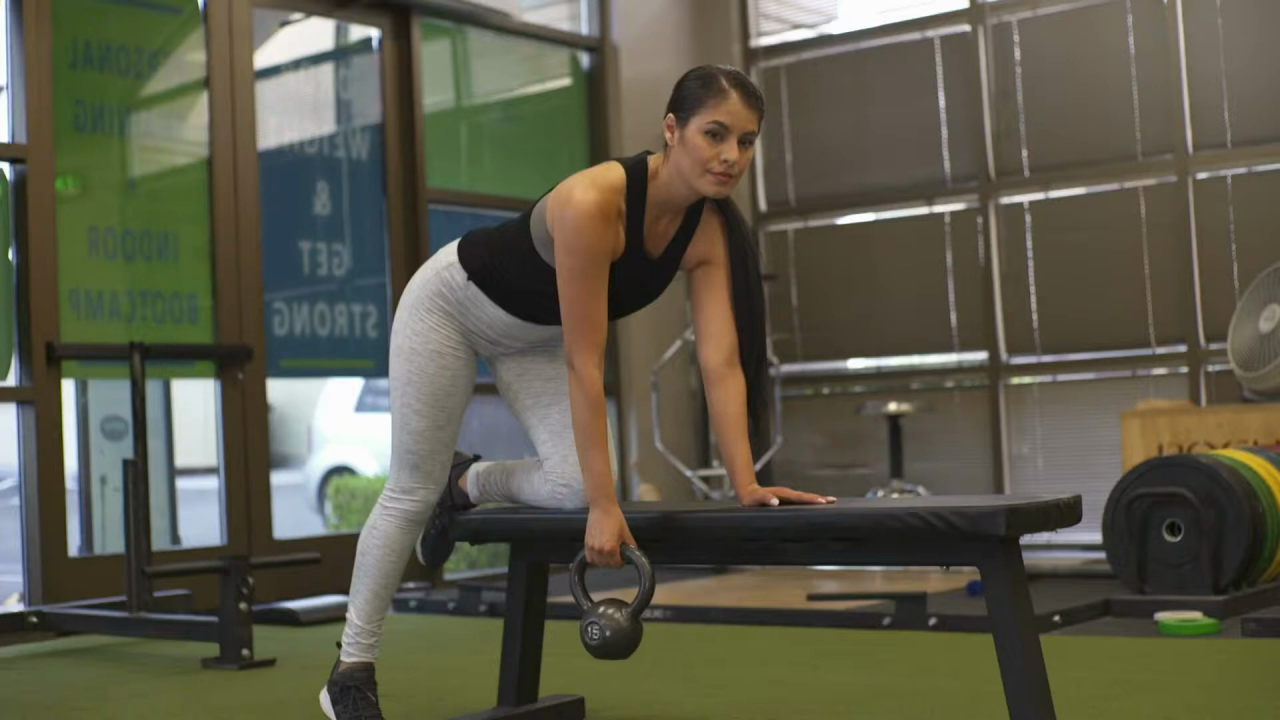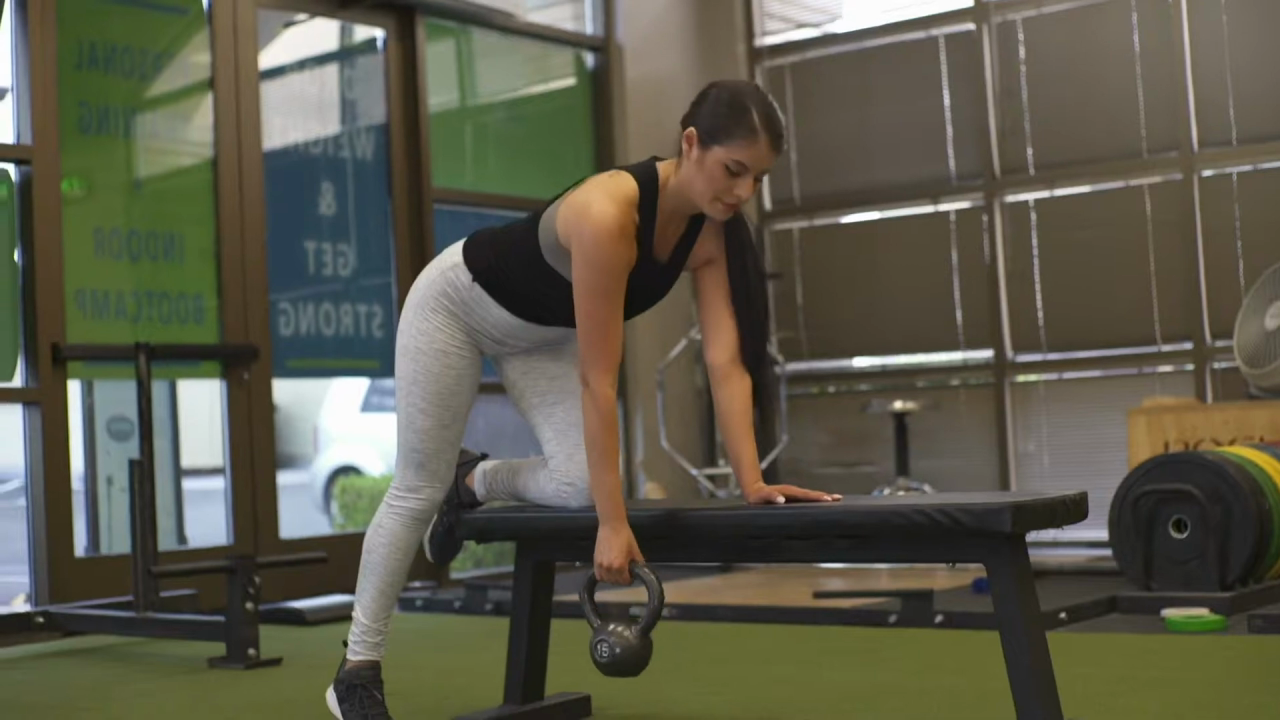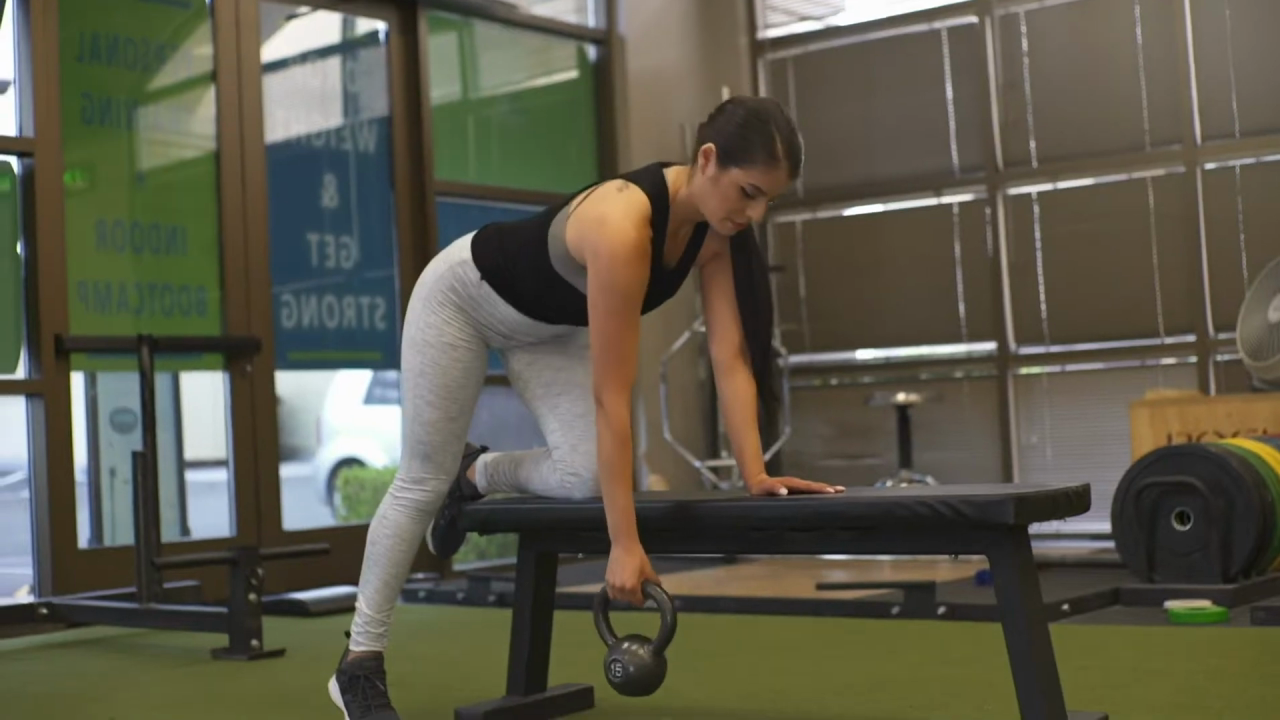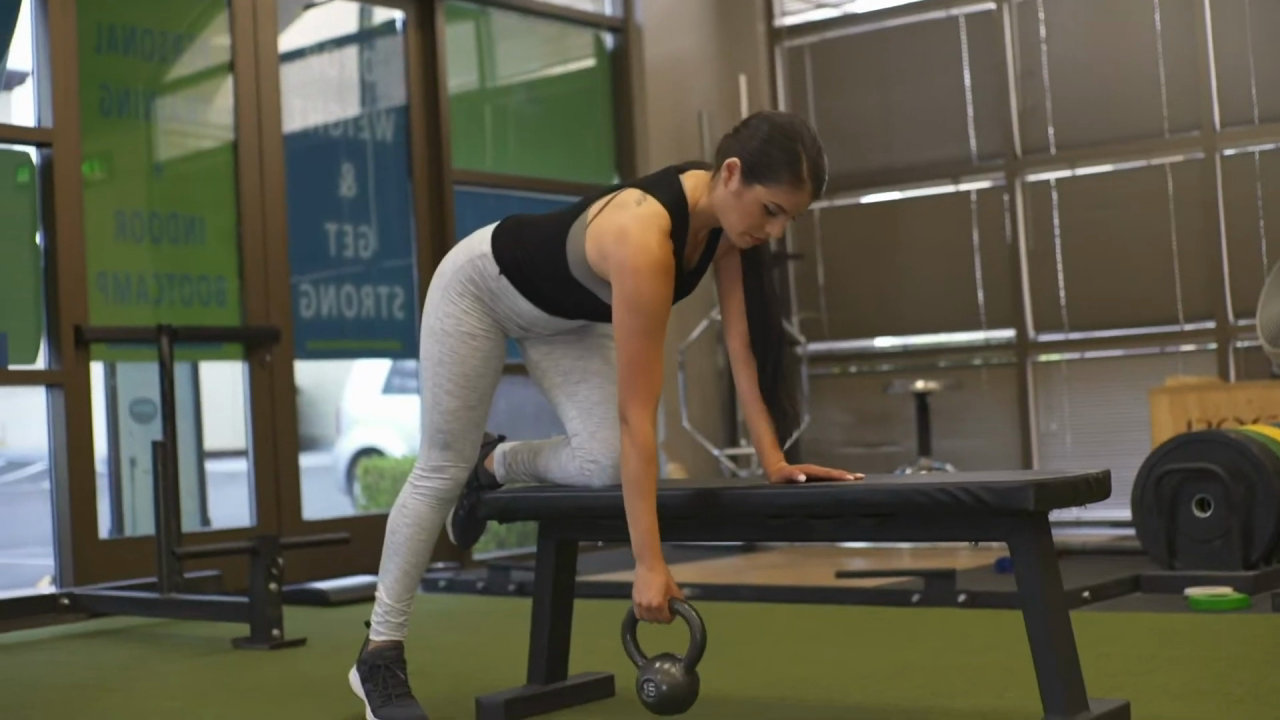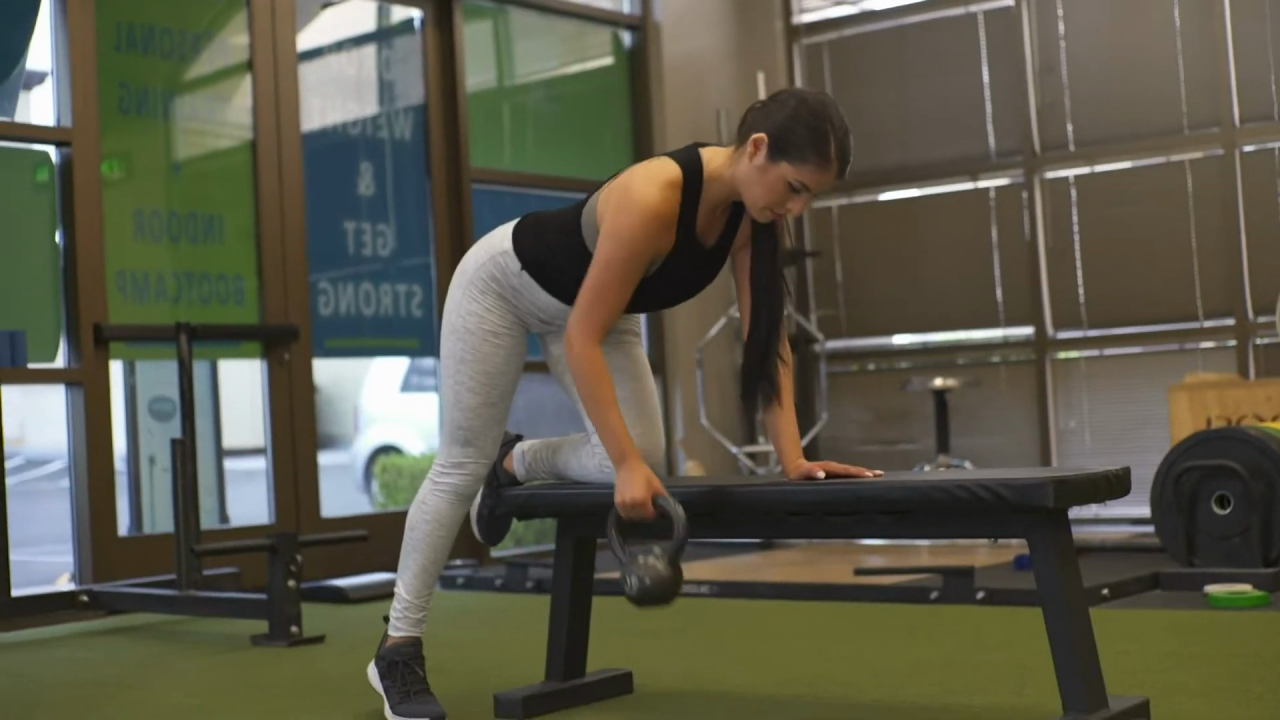
dt=0.3s
person 1, frame 1
left shoulder: (712, 230)
right shoulder: (595, 202)
left elbow: (721, 361)
right elbow: (583, 363)
left wrist: (745, 484)
right wrist: (604, 505)
left hip: (536, 332)
right hip: (454, 304)
left knee: (576, 485)
right knee: (413, 492)
left ankle: (468, 484)
person 1, frame 2
left shoulder: (715, 230)
right shoulder: (608, 213)
left elbow: (726, 359)
right elbow: (598, 379)
left wrist: (751, 480)
right wrist: (613, 523)
left hip: (543, 330)
right hip: (458, 304)
left knee: (584, 485)
right knee: (419, 489)
left ankle: (475, 482)
right ankle: (357, 669)
person 1, frame 3
left shoulder: (717, 226)
right shoulder: (622, 227)
left elbow: (732, 354)
right elbow: (611, 396)
left wrist: (754, 473)
right wrist: (625, 544)
left hip: (551, 323)
right hip: (464, 296)
left knee: (589, 476)
right knee: (423, 481)
left ankle: (477, 473)
right ankle: (360, 662)
person 1, frame 4
left shoulder: (731, 217)
right shoulder: (643, 239)
left elbow: (746, 348)
right elbow: (636, 414)
left wrist: (775, 461)
right wrist: (649, 562)
left hip: (568, 314)
right hip: (481, 286)
left knee: (609, 467)
right knee: (443, 468)
left ankle: (495, 463)
right ankle: (379, 652)
person 1, frame 5
left shoulder: (753, 209)
right shoulder: (654, 195)
left elbow: (768, 336)
right elbow: (579, 340)
left wrist: (792, 457)
right wrist: (623, 467)
left hip: (591, 306)
right hip: (506, 281)
left knee: (641, 459)
right knee: (462, 465)
left ankle: (516, 461)
right ankle: (397, 648)
